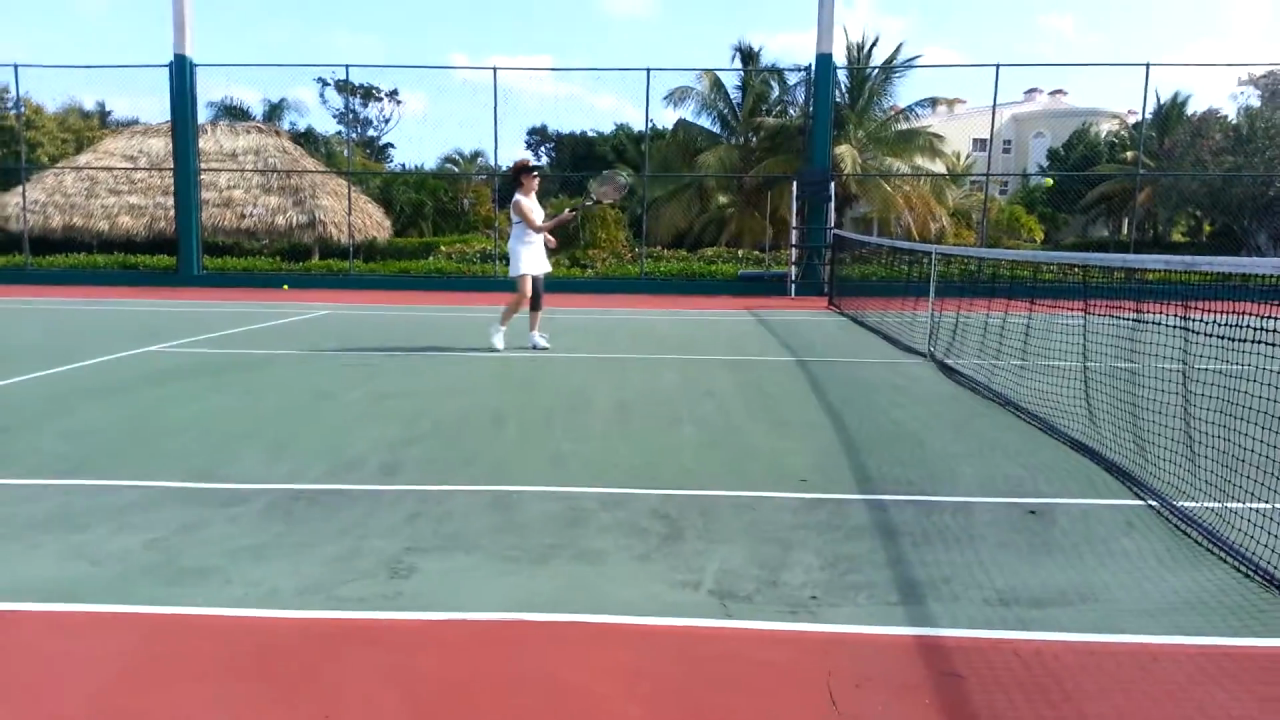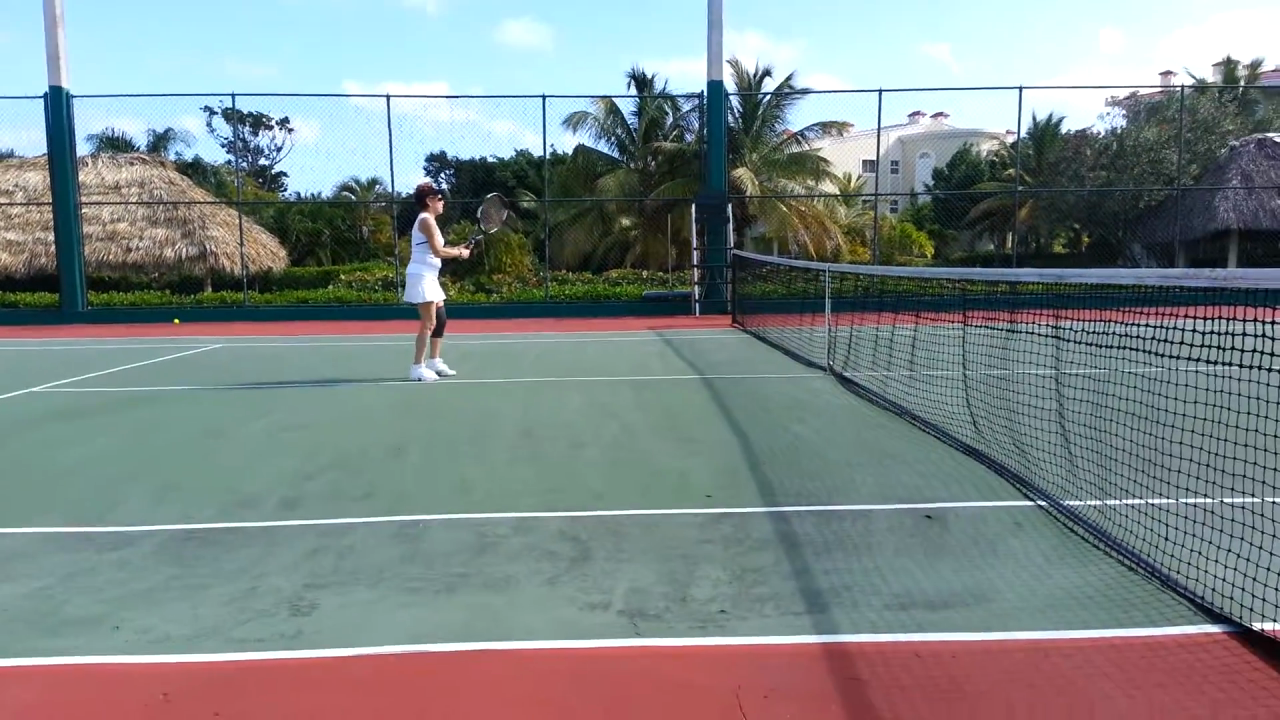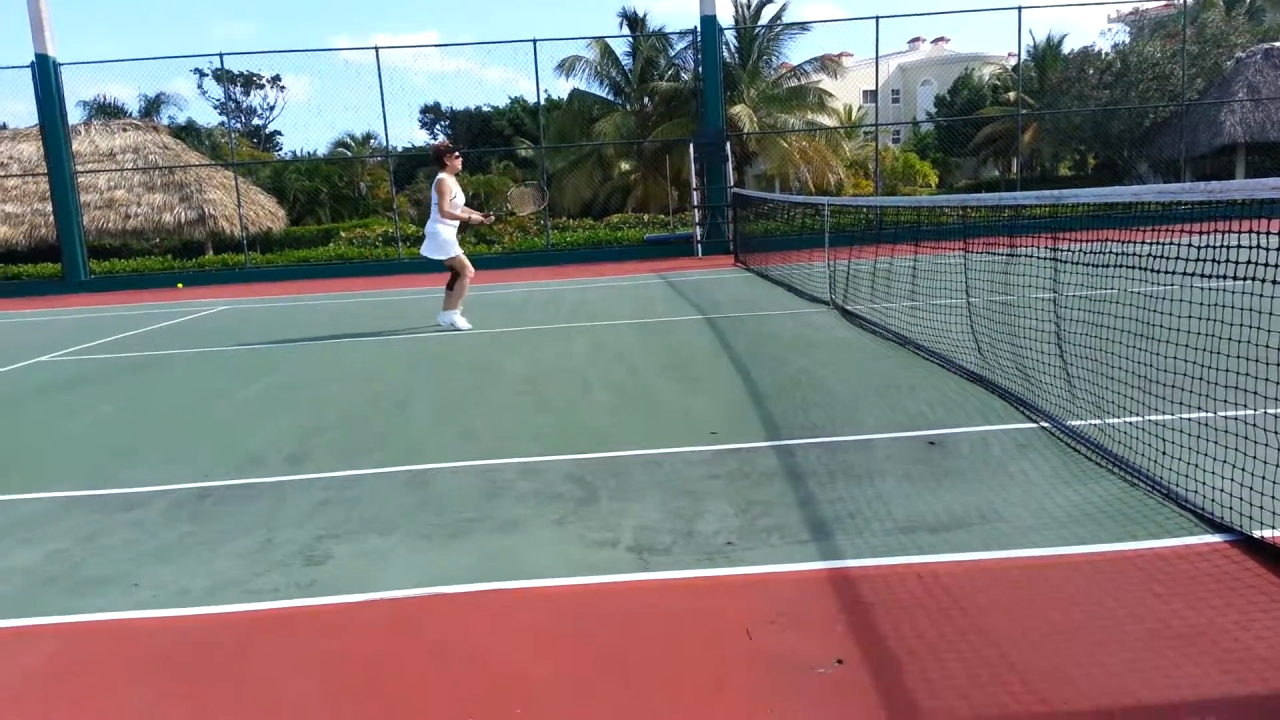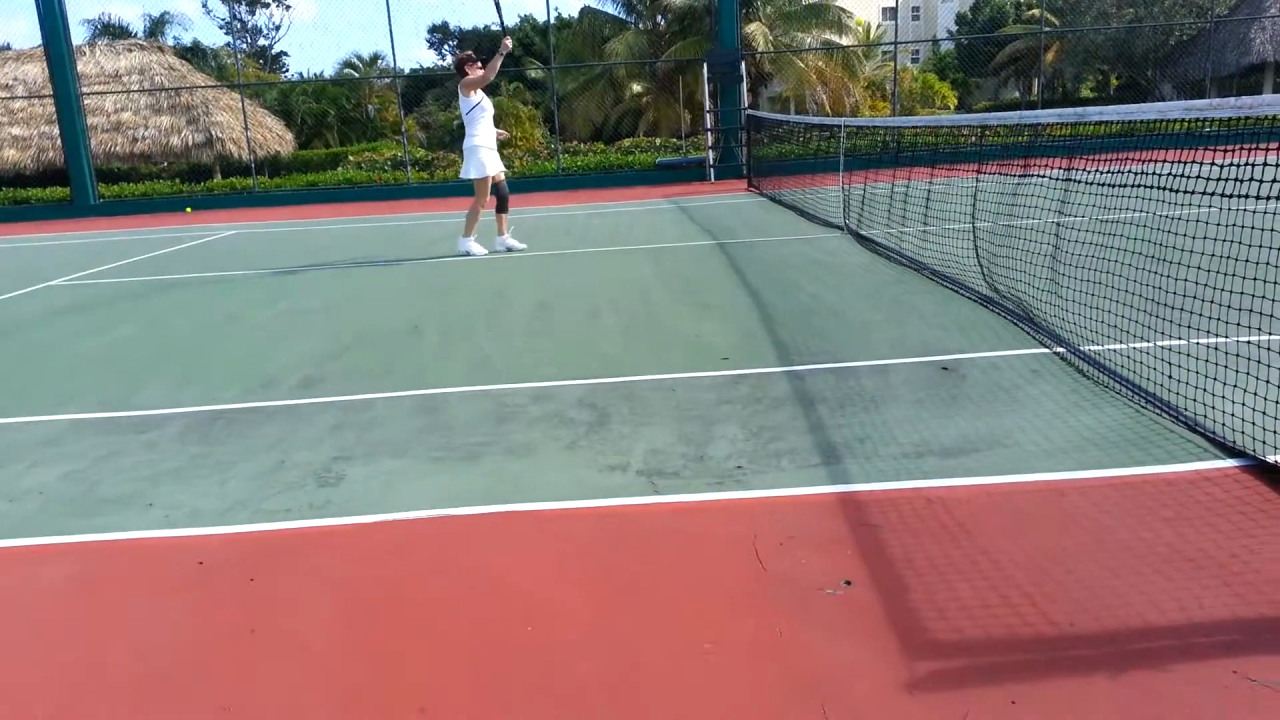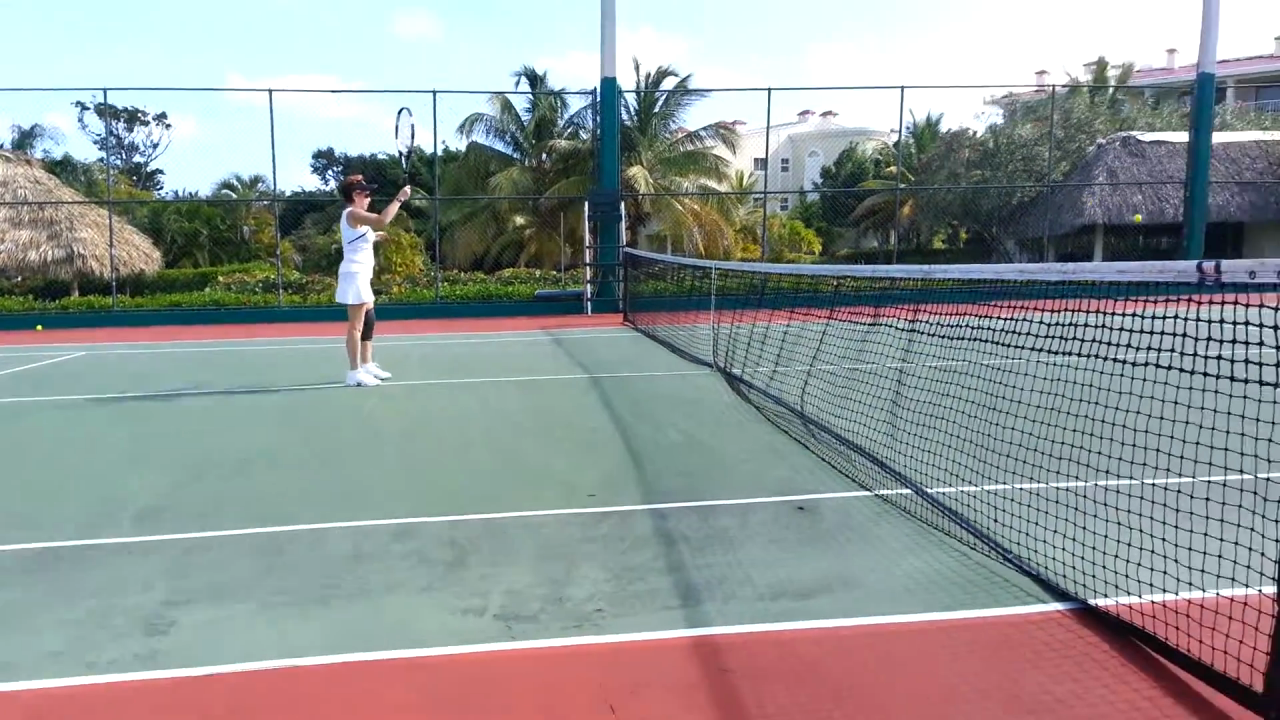
dt=1s
person 1, frame 1
left shoulder: (531, 193)
right shoulder: (519, 202)
right elbow: (536, 227)
left wrist: (546, 235)
right wrist: (559, 219)
left hip: (536, 250)
right hip: (522, 251)
left knee: (538, 295)
right knee: (524, 294)
left ankle: (534, 335)
right ankle: (500, 328)
person 1, frame 2
left shoulder: (428, 220)
right shoulder: (426, 220)
left elbow: (434, 251)
right elbow: (437, 252)
left wrist: (457, 249)
right wrist: (459, 253)
left hip: (429, 277)
right hip: (421, 277)
left knee: (440, 319)
right knee: (429, 323)
left ankle: (434, 362)
right ankle: (418, 368)
person 1, frame 3
left shoulder: (452, 180)
right shoulder: (443, 181)
left elbow: (458, 208)
right elbow: (444, 212)
left wrist: (480, 215)
right wrist: (469, 218)
left hip: (446, 234)
right hip: (440, 234)
left knee: (458, 273)
right knee: (467, 272)
left ankle: (447, 314)
right ankle: (452, 314)
person 1, frame 4
left shoulder: (476, 91)
right shoulder: (467, 84)
right elbow: (488, 76)
left wrist: (494, 131)
right wrist: (502, 52)
left hip: (488, 149)
right hip: (478, 149)
left knee: (503, 193)
right knee: (482, 199)
left ankle: (503, 238)
right ankle: (466, 241)
person 1, frame 5
left shoulder: (353, 215)
right shoulder: (353, 214)
right elbow: (383, 220)
left wrist: (371, 237)
right wrist: (399, 198)
left hip: (359, 275)
right hip: (355, 275)
left knee: (368, 321)
right knee: (356, 325)
left ankle: (367, 365)
right ankle: (355, 373)
